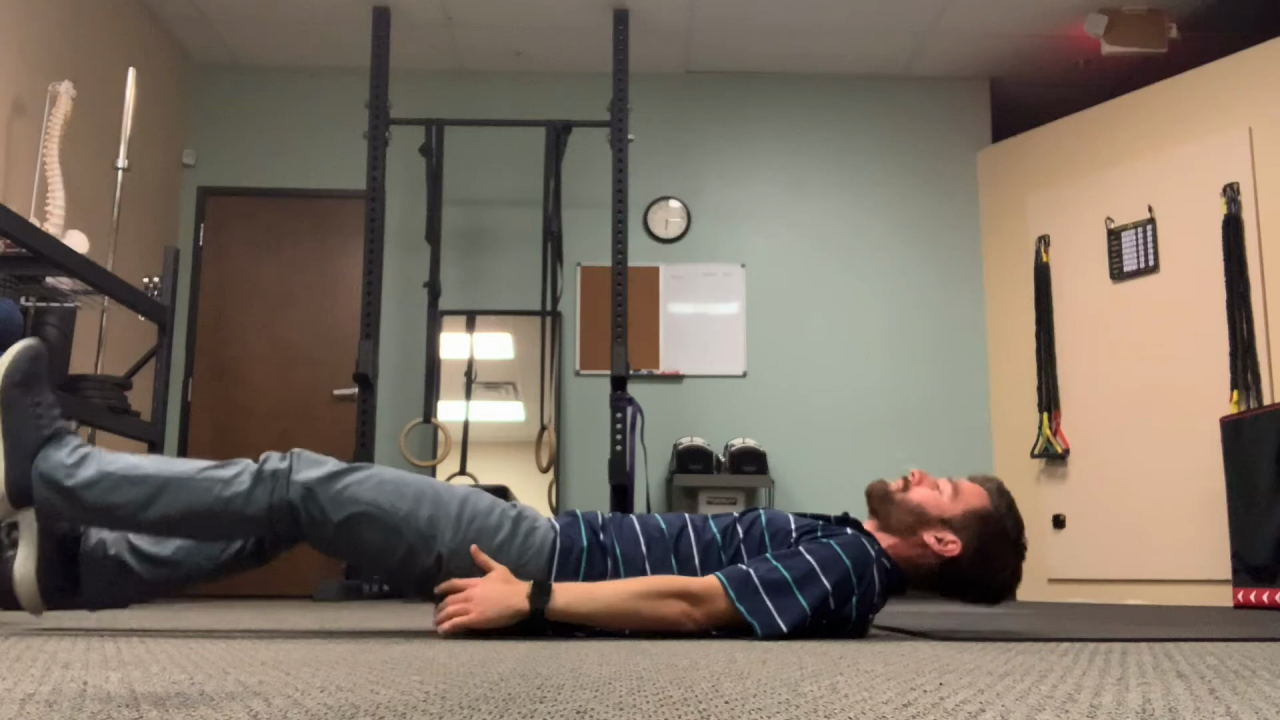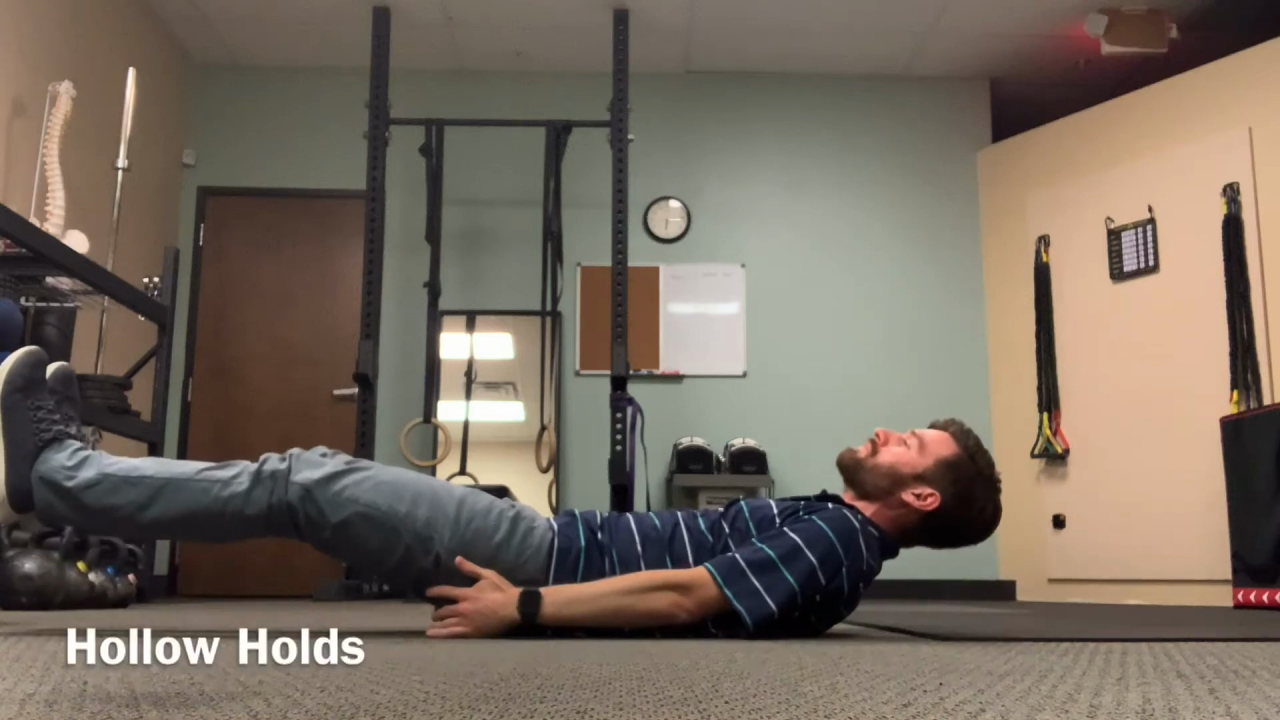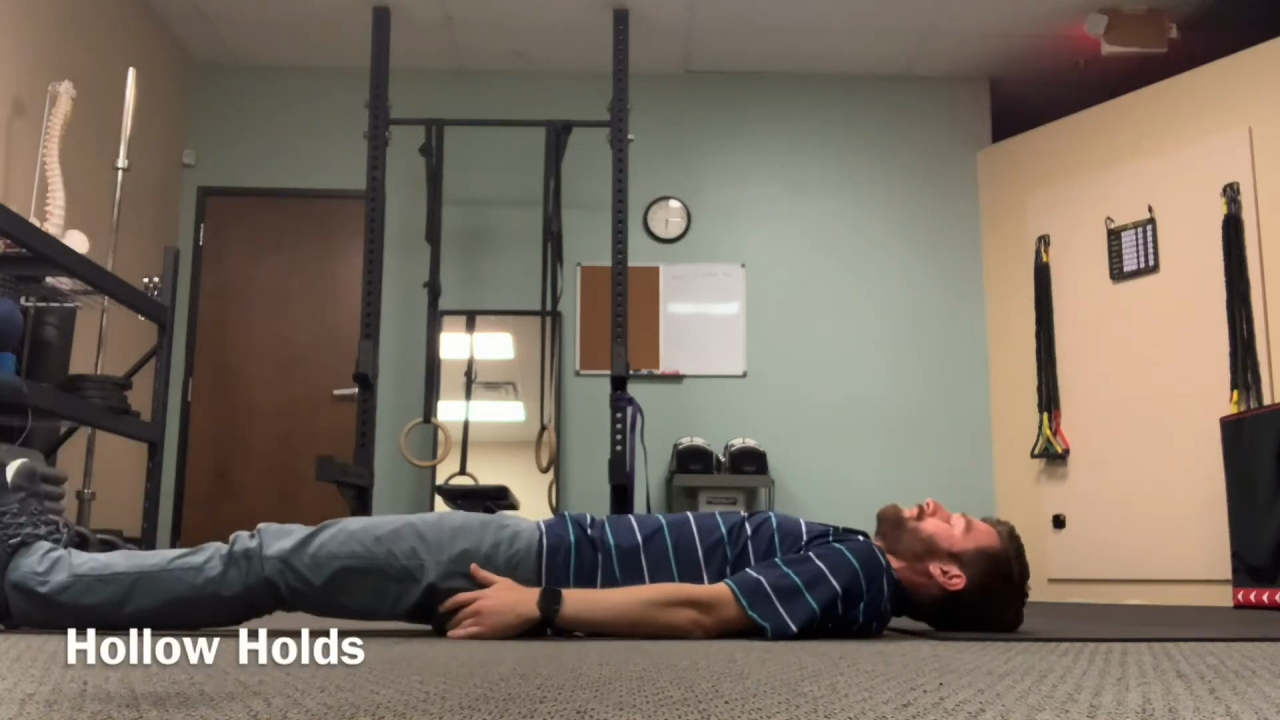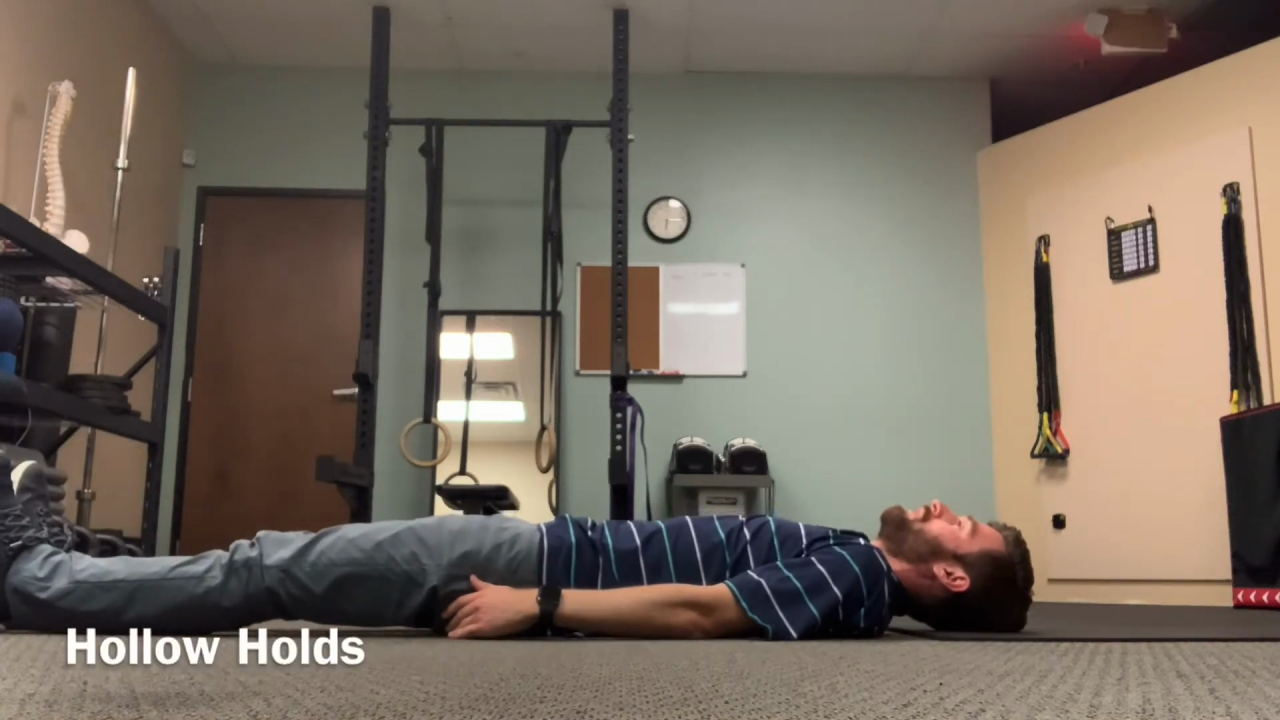
dt=1s
person 1, frame 1
left shoulder: (838, 571)
right shoulder: (844, 550)
left elbow: (691, 606)
left wrist: (528, 600)
left hip: (551, 557)
right hip: (562, 546)
left knee: (295, 485)
right knee: (303, 498)
right ankle: (84, 561)
person 1, frame 2
left shoulder: (832, 541)
right shoulder: (831, 528)
left elbow: (681, 599)
left wrist: (522, 608)
left hip: (548, 559)
right hip: (562, 547)
left knee: (294, 485)
right knee: (319, 474)
person 1, frame 3
left shoulder: (850, 572)
right shoulder: (853, 569)
left elbow: (699, 610)
left wrist: (542, 606)
left hip: (536, 560)
right hip: (546, 556)
left knee: (274, 560)
right knee: (285, 556)
person 1, frame 4
left shoulder: (852, 575)
right shoulder: (853, 566)
left elbow: (700, 612)
left wrist: (537, 606)
left hip: (531, 557)
right hip: (540, 548)
left knee: (270, 572)
right knee: (282, 563)
